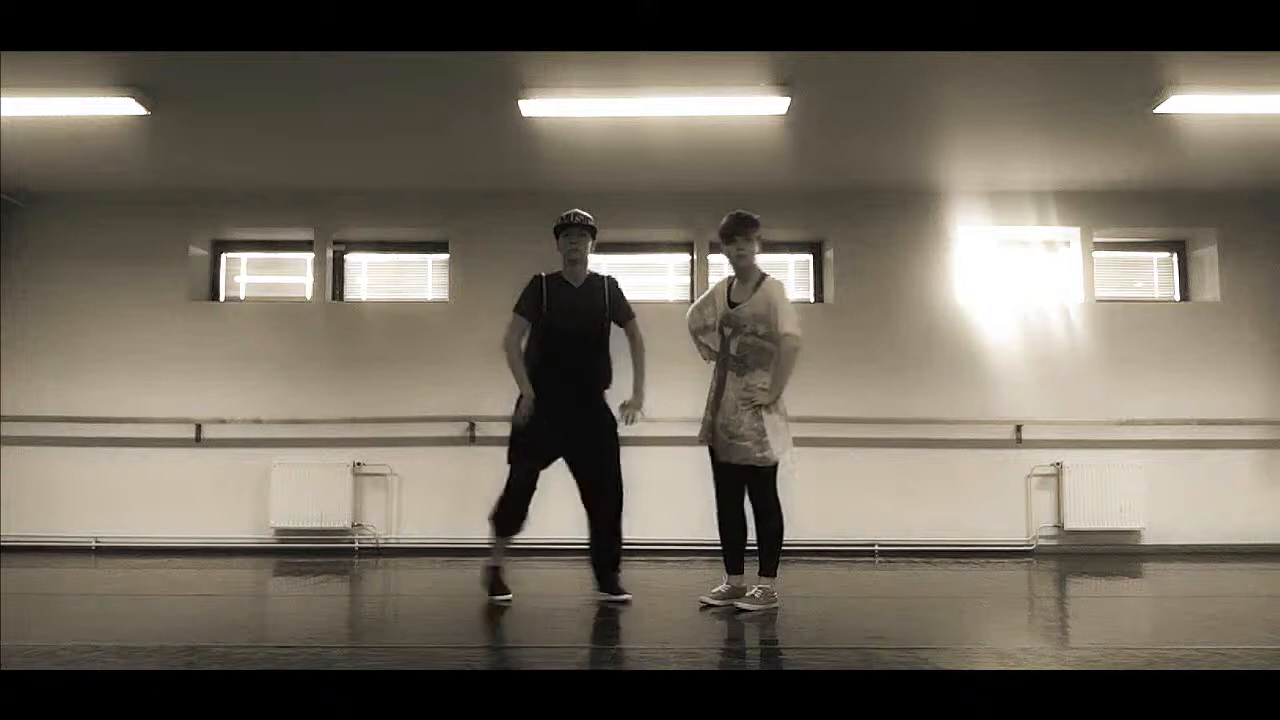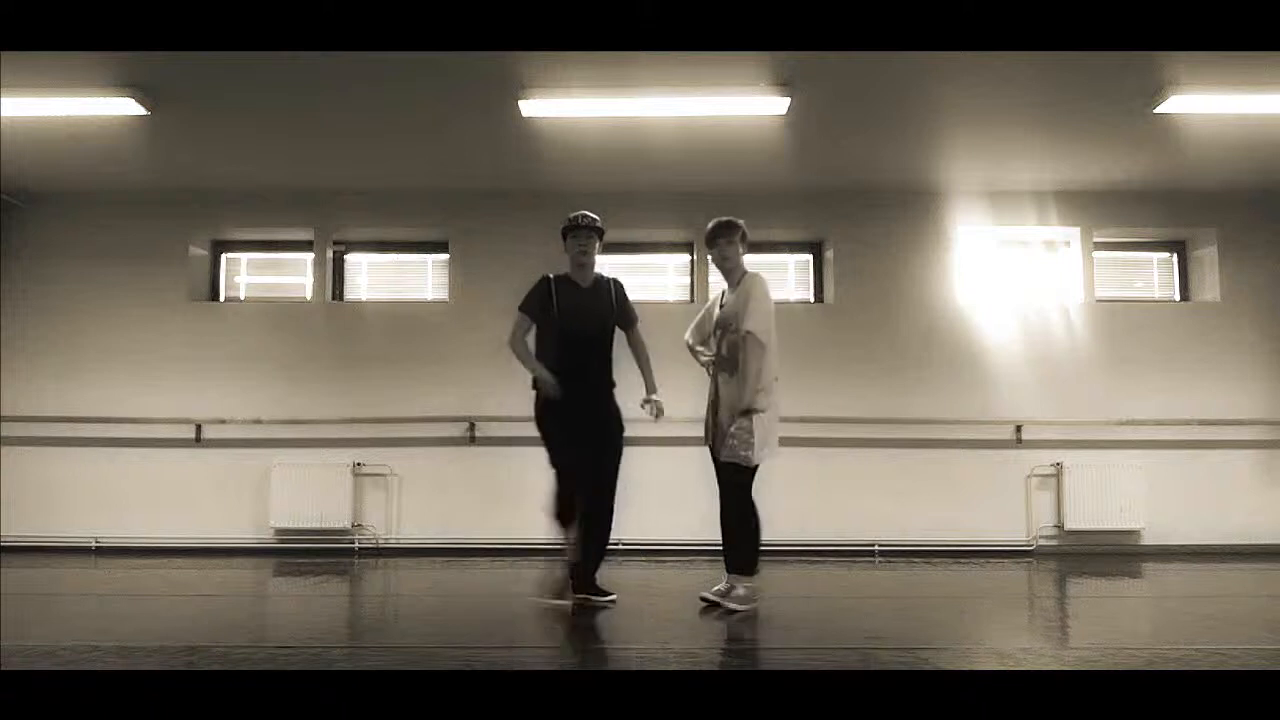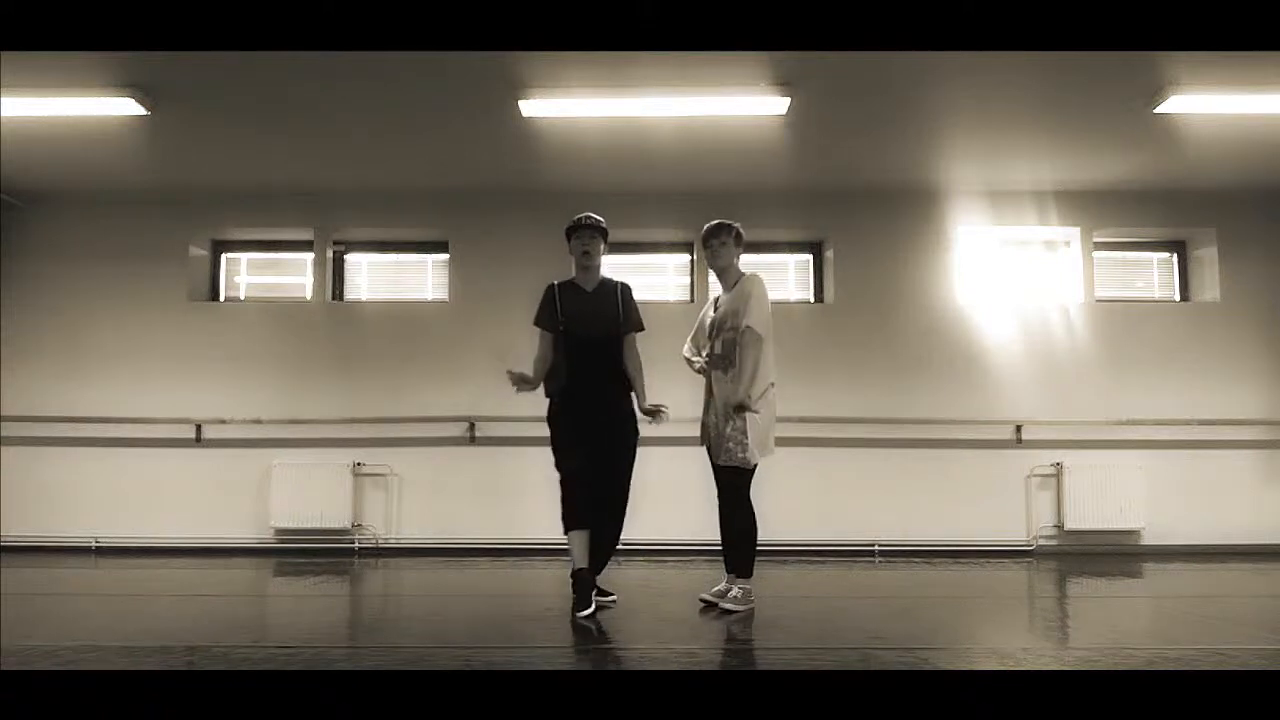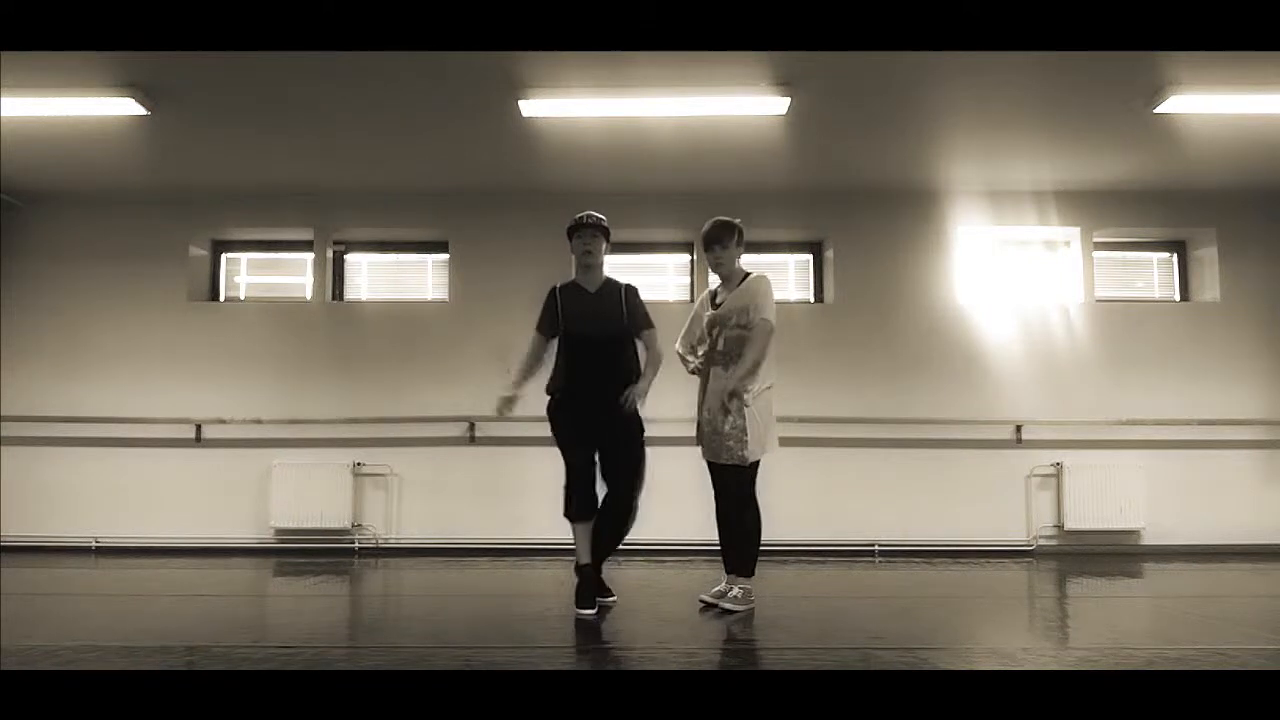
dt=0.3s
person 1, frame 1
left shoulder: (607, 288)
right shoulder: (540, 286)
left elbow: (635, 338)
right elbow: (511, 342)
left wrist: (637, 393)
right wrist: (526, 391)
left hip: (589, 403)
right hip: (542, 401)
left knee: (606, 488)
right knee: (520, 480)
left ankle: (608, 576)
right ankle: (495, 568)
person 1, frame 2
left shoulder: (613, 290)
right shoulder: (547, 288)
left elbow: (635, 342)
right elbow: (516, 338)
left wrist: (651, 390)
right wrist: (535, 369)
left hip: (600, 401)
right hip: (558, 401)
left knee: (601, 487)
right knee: (574, 476)
left ankle: (583, 574)
right ankle: (571, 569)
person 1, frame 3
left shoulder: (620, 293)
right shoulder: (555, 295)
left elbow: (629, 351)
right elbow: (546, 353)
left wrist: (642, 400)
right wrist: (533, 380)
left hip: (614, 407)
right hip: (569, 406)
left knee: (612, 495)
right knee: (576, 484)
left ankle: (588, 576)
right ankle: (584, 581)
person 1, frame 4
left shoulder: (626, 295)
right shoulder: (558, 296)
left elbow: (654, 348)
right elbow: (539, 349)
left wrist: (643, 383)
right wrist: (516, 385)
left hip: (618, 407)
right hip: (571, 405)
left knee: (624, 492)
right knee: (580, 476)
left ankle: (591, 569)
right ankle: (584, 574)
person 2, frame 1
left shoulder: (771, 289)
right shoulder: (721, 289)
left elbow: (790, 343)
right elbow: (695, 321)
left wrist: (773, 392)
left hip: (755, 412)
right hip: (721, 407)
left knee: (763, 499)
right knee: (726, 499)
left ankle: (767, 585)
right ankle: (734, 580)
person 2, frame 2
left shoulder: (754, 284)
right shoulder: (719, 298)
left elbow: (753, 339)
right elbow: (694, 338)
left wrist: (748, 394)
right wrist: (706, 360)
left hip: (748, 407)
right hip: (721, 405)
left knee: (740, 492)
right knee: (727, 495)
left ankle: (748, 583)
right ankle: (732, 579)
person 2, frame 3
left shoulder: (751, 285)
right shoulder: (713, 303)
left elbow: (752, 335)
right elbow: (691, 347)
left wrist: (743, 390)
right wrist: (699, 363)
left hip: (745, 406)
right hip: (716, 406)
left knee: (737, 494)
right knee: (725, 496)
left ankle: (744, 584)
right ankle: (731, 578)
person 2, frame 4
left shoulder: (757, 285)
right shoulder: (706, 299)
left elbow: (764, 331)
right elbow: (685, 346)
left wrist: (737, 379)
right wrist: (694, 364)
left hip: (744, 402)
right hip: (711, 404)
left knee: (742, 494)
right knee: (723, 496)
left ankle: (745, 583)
right ankle: (731, 579)
